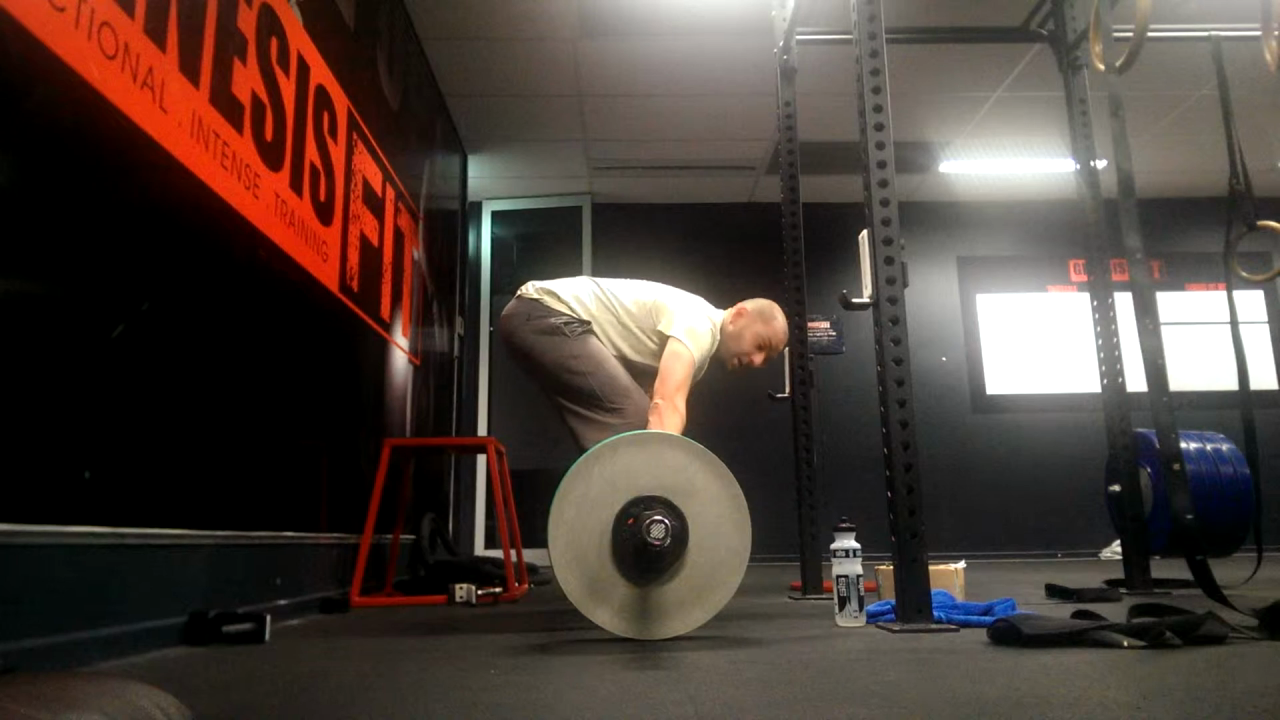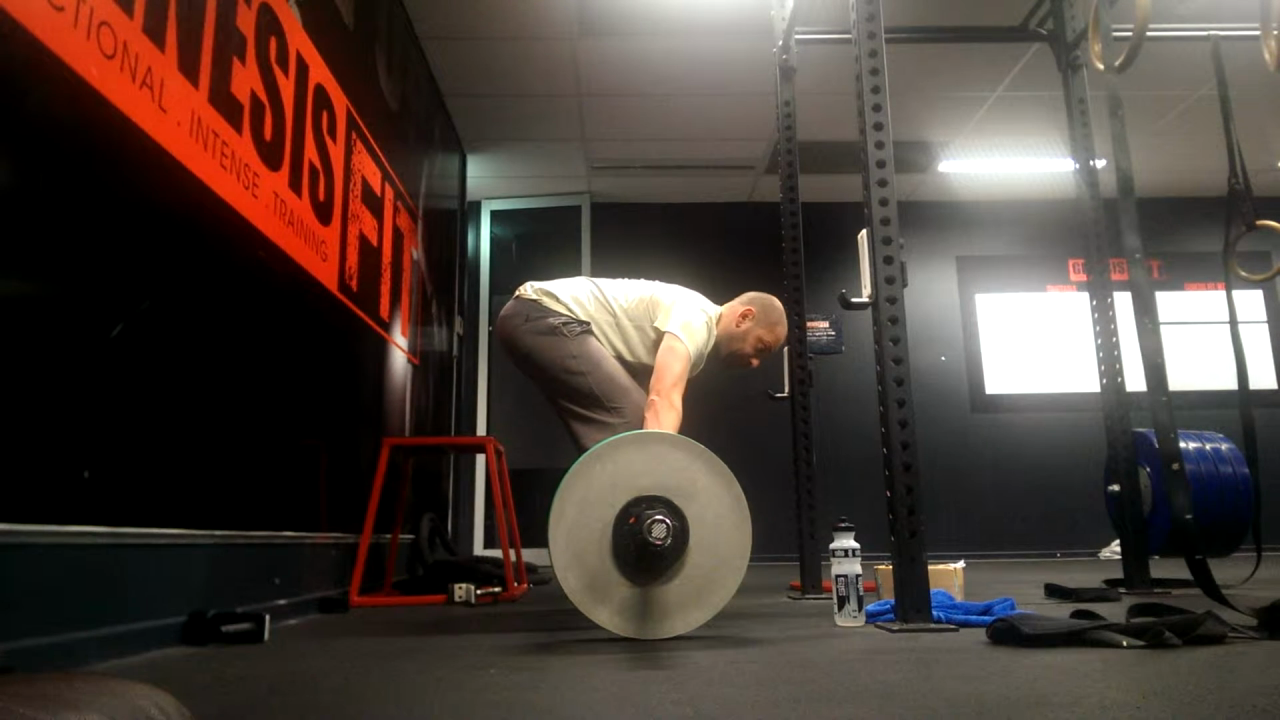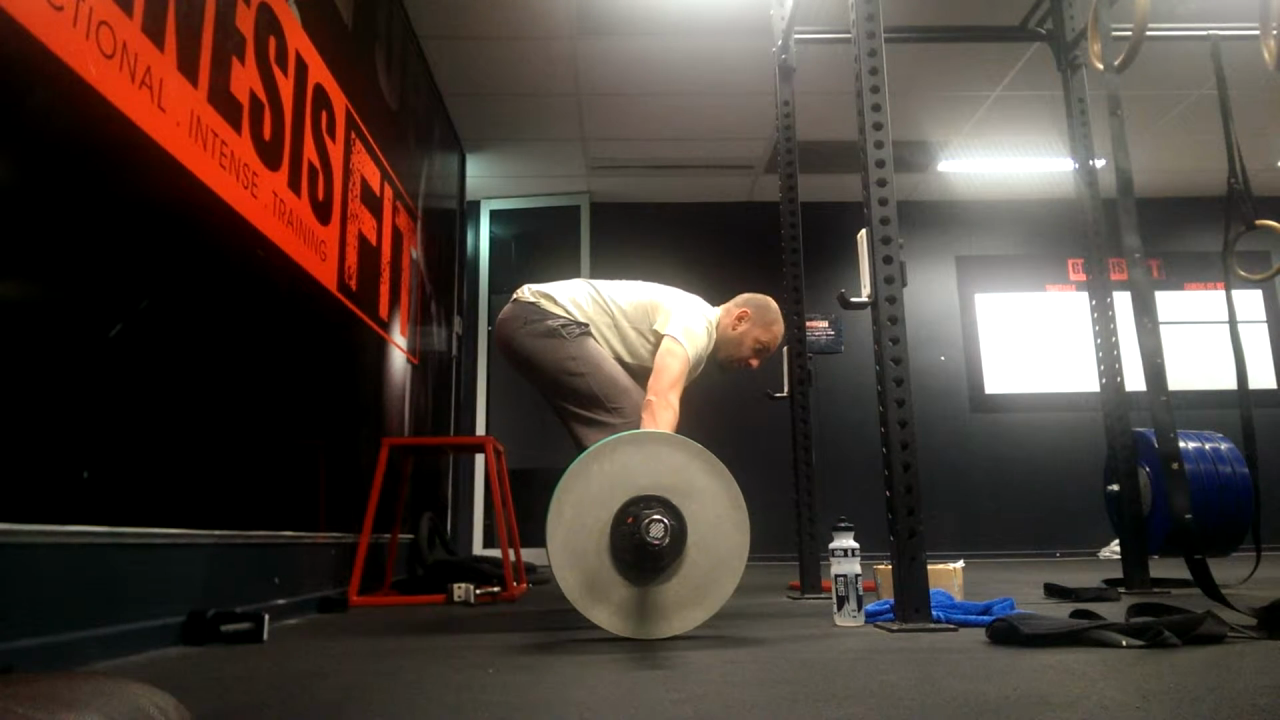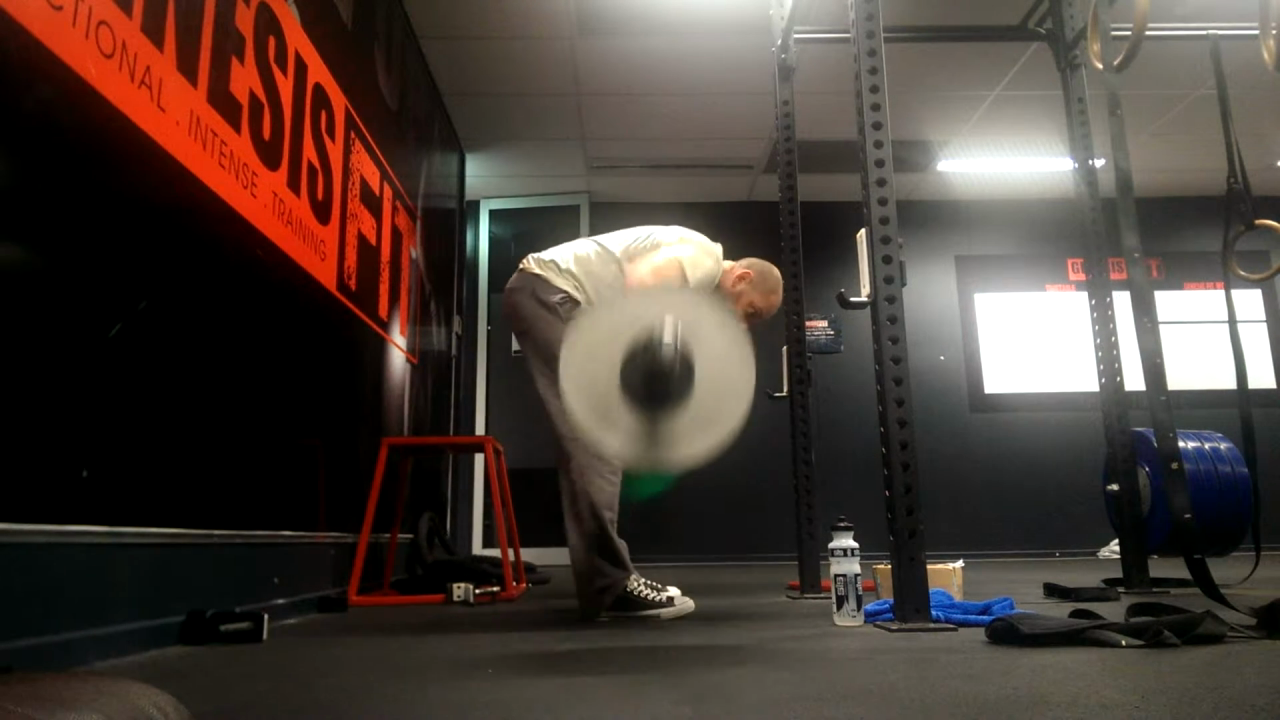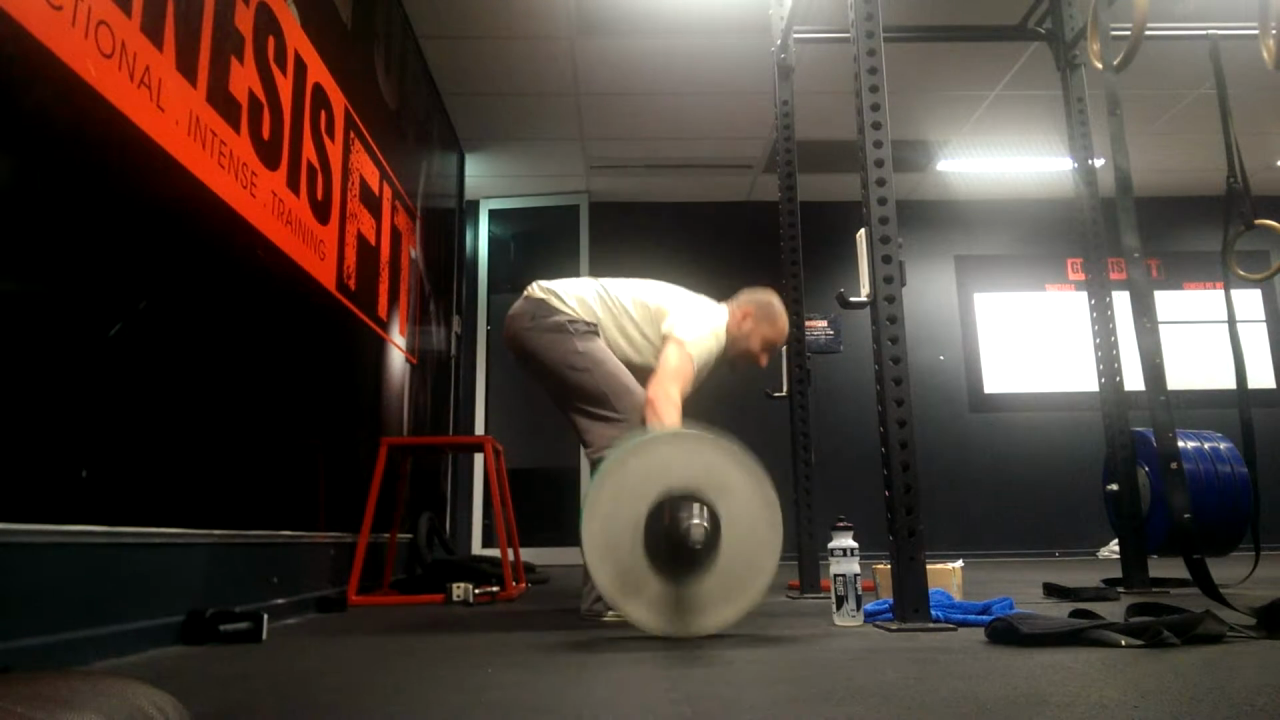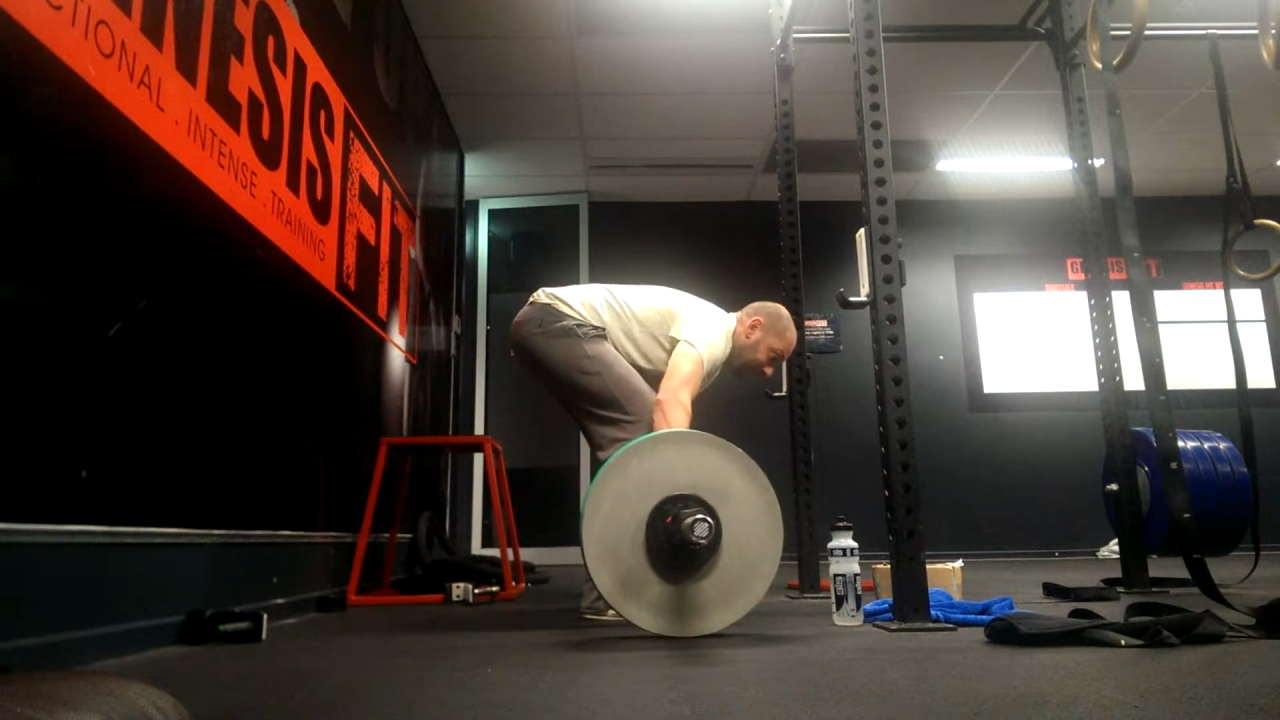
dt=0.7s
person 1, frame 1
left shoulder: (693, 354)
right shoulder: (699, 323)
right elbow: (667, 404)
left hip: (533, 318)
right hip: (542, 313)
left knee: (629, 424)
right knee: (629, 423)
person 1, frame 2
left shoulder: (693, 343)
right shoulder: (696, 317)
left elbow: (656, 402)
right elbow: (662, 400)
left hip: (531, 318)
right hip: (541, 315)
left knee: (626, 423)
right knee: (627, 424)
person 1, frame 3
left shoulder: (694, 343)
right shoulder: (696, 322)
right elbow: (660, 401)
left hip: (529, 322)
right hip: (539, 318)
left knee: (623, 425)
right knee: (629, 424)
person 1, frame 4
left shoulder: (692, 274)
right shoulder: (703, 257)
right elbow: (640, 280)
left hip: (540, 292)
right hip: (547, 288)
left ankle: (604, 579)
right ankle: (608, 587)
person 1, frame 5
left shoulder: (702, 338)
right shoulder: (708, 323)
right elbow: (661, 398)
left hip: (539, 320)
right hip: (547, 315)
left knee: (622, 433)
right knee: (630, 428)
person 1, frame 6
left shoulder: (707, 349)
right shoulder: (713, 329)
right elbow: (671, 402)
left hip: (541, 326)
right hip: (554, 320)
left knee: (632, 430)
right knee: (642, 428)
